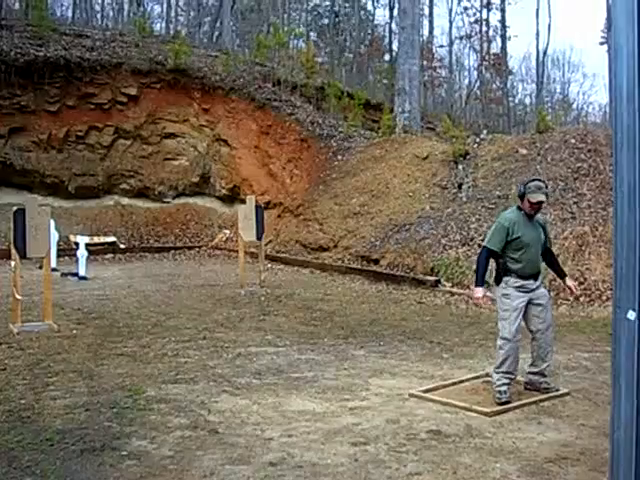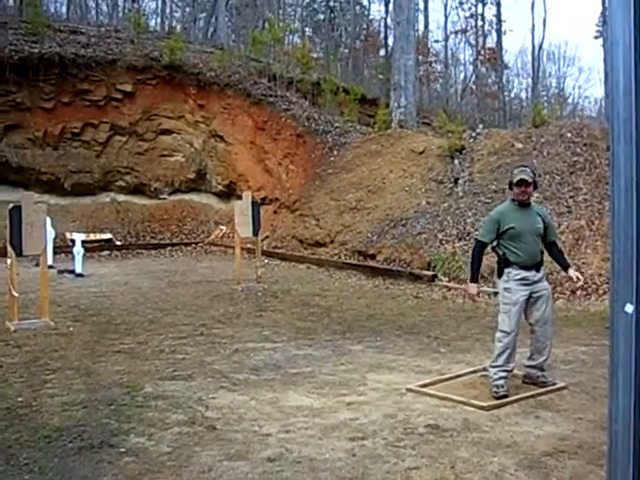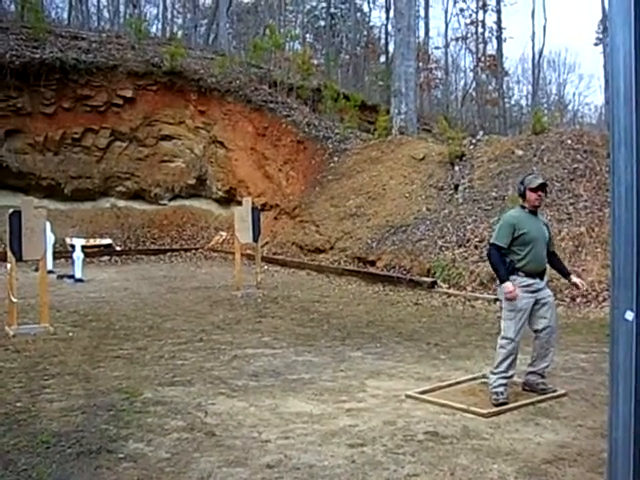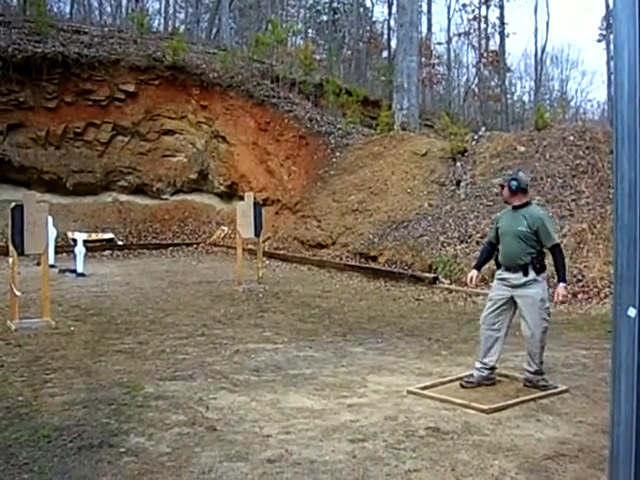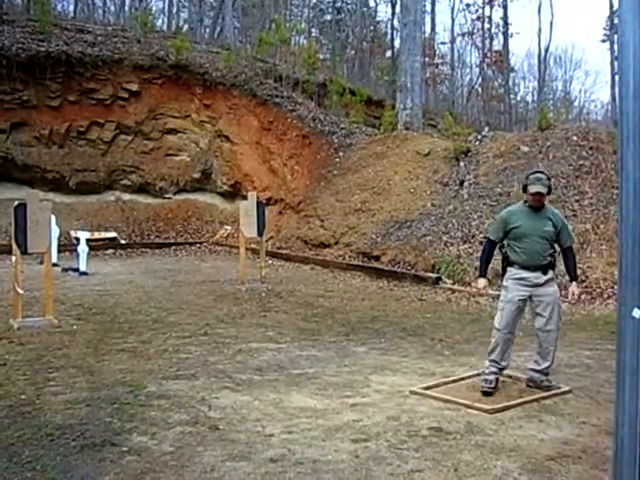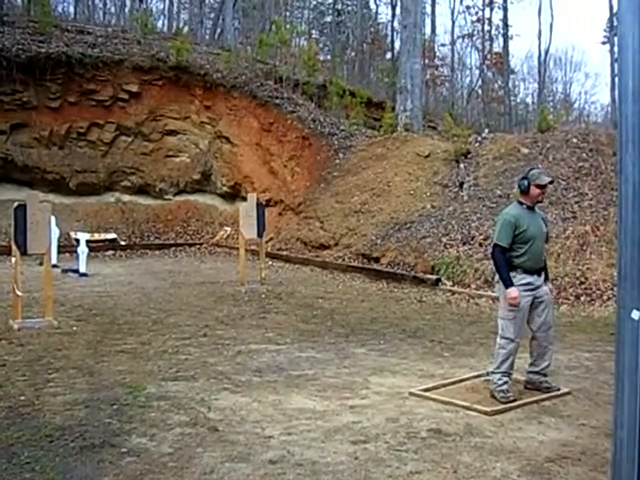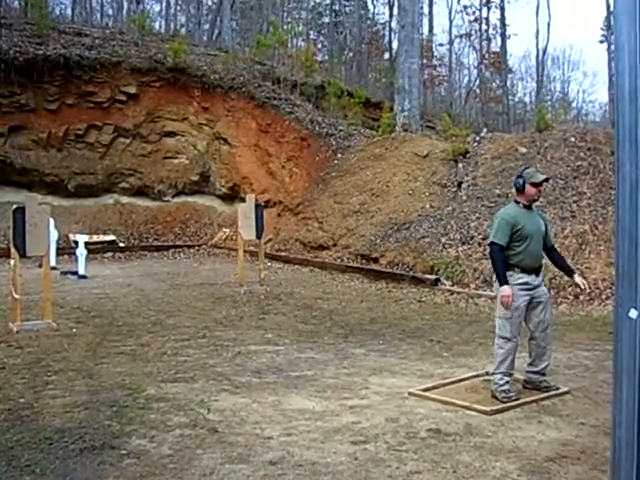
dt=0.7s
person 1, frame 1
left shoulder: (540, 223)
right shoulder: (507, 221)
left elbow: (546, 252)
right elbow: (486, 253)
left wrist: (563, 277)
right wrist: (479, 285)
left hip: (536, 284)
right hip: (511, 285)
left knee: (543, 331)
right knee: (509, 336)
left ankle: (536, 377)
right ankle: (501, 383)
person 1, frame 2
left shoulder: (541, 213)
right shoulder: (499, 213)
left elbow: (550, 244)
right elbow: (479, 246)
left wrist: (568, 268)
right wrist: (473, 280)
left hip: (538, 276)
right hip: (513, 277)
left knee: (542, 326)
right knee: (508, 329)
left ankle: (534, 371)
right ankle: (498, 378)
person 1, frame 3
left shoulder: (542, 222)
right shoulder: (511, 219)
left elbow: (550, 254)
right elbow: (494, 251)
left wrist: (569, 276)
right wrist: (505, 281)
left hip: (541, 284)
right hip: (517, 285)
left knee: (547, 332)
right knee: (510, 337)
left ankle: (534, 377)
right ankle: (498, 385)
person 1, frame 4
left shoulder: (538, 216)
right shoulder: (502, 216)
left elbow: (556, 250)
right elbow: (491, 244)
left wrist: (561, 282)
right wrist: (476, 267)
left hip: (530, 280)
right hip: (503, 278)
left knee: (535, 331)
right knee: (490, 324)
left ankle: (534, 375)
right ankle: (484, 371)
person 1, frame 5
left shoulder: (555, 217)
right shoulder: (510, 214)
left elbow: (567, 250)
right elbow: (490, 243)
left wrist: (573, 281)
right wrist: (482, 274)
left hip: (545, 279)
right hip: (516, 277)
left knee: (548, 330)
right knee: (504, 327)
left ankle: (538, 374)
right ankle: (492, 372)
person 1, frame 6
left shoulder: (540, 216)
right shoulder: (510, 216)
right elbow: (497, 252)
left wrist: (547, 279)
right wrist: (509, 286)
left hip: (539, 281)
right hip: (517, 281)
left knee: (544, 332)
right knee: (510, 335)
left ankle: (536, 377)
right ankle: (499, 382)
person 1, frame 7
left shoulder: (539, 217)
right shoulder: (507, 215)
left elbow: (550, 249)
right elbow: (495, 251)
left wrist: (572, 274)
right wrist: (504, 284)
left hip: (536, 280)
right hip: (514, 281)
left knee: (541, 332)
right knee: (507, 335)
left ankle: (535, 376)
right ankle: (500, 383)
